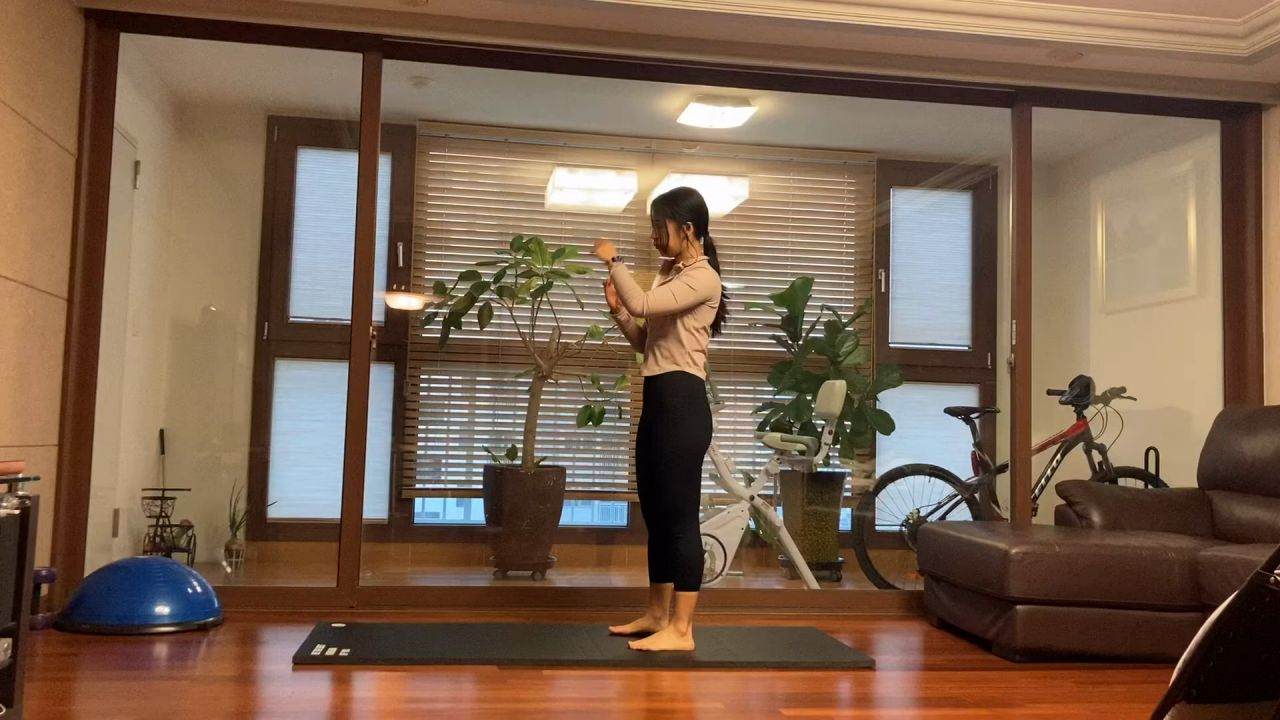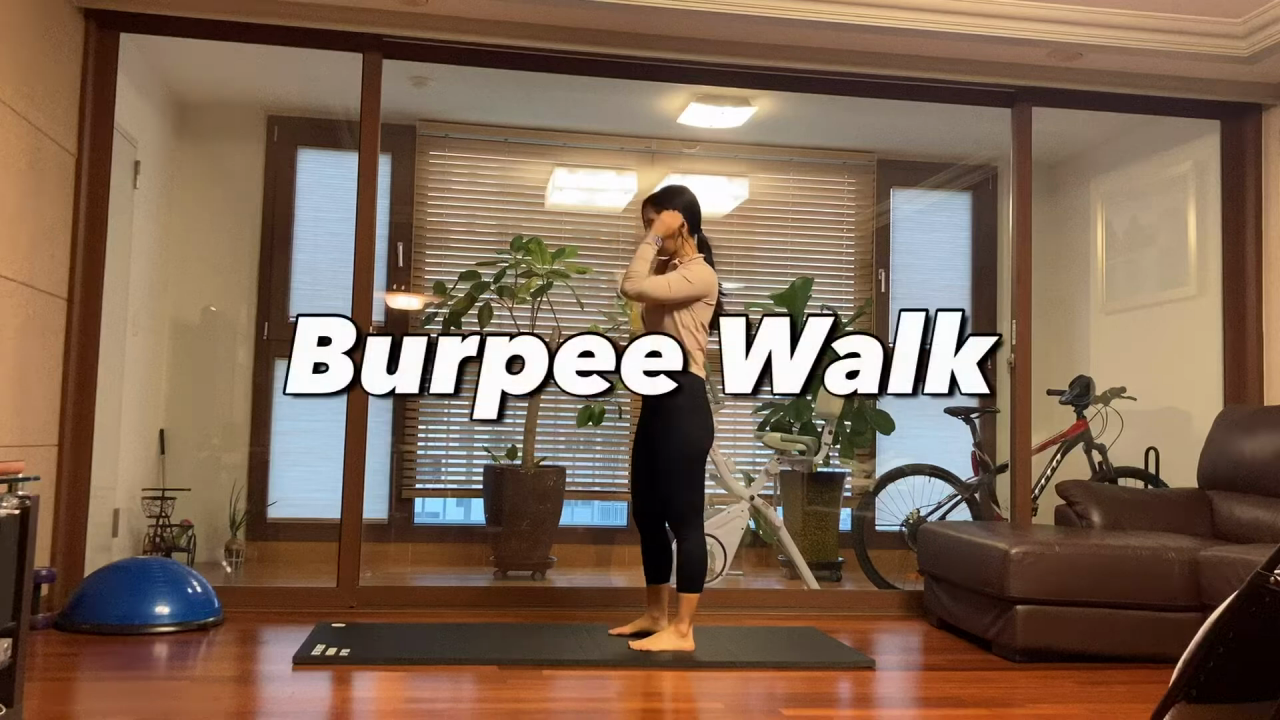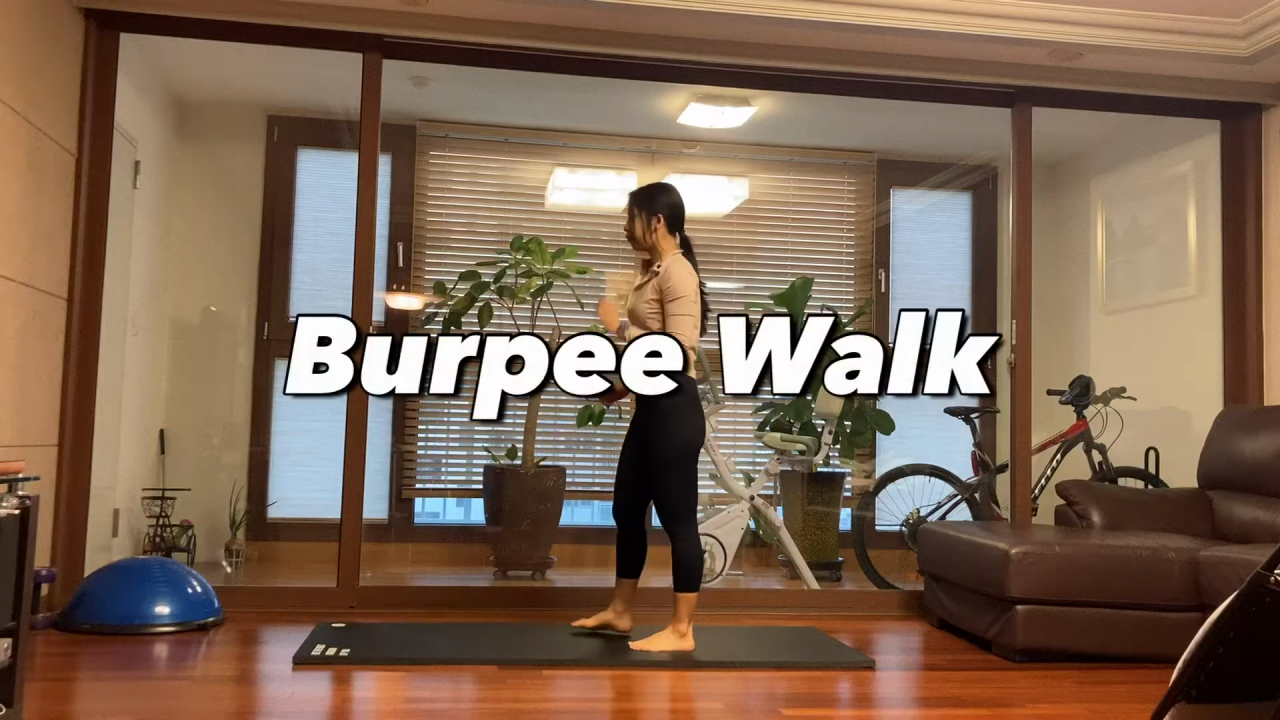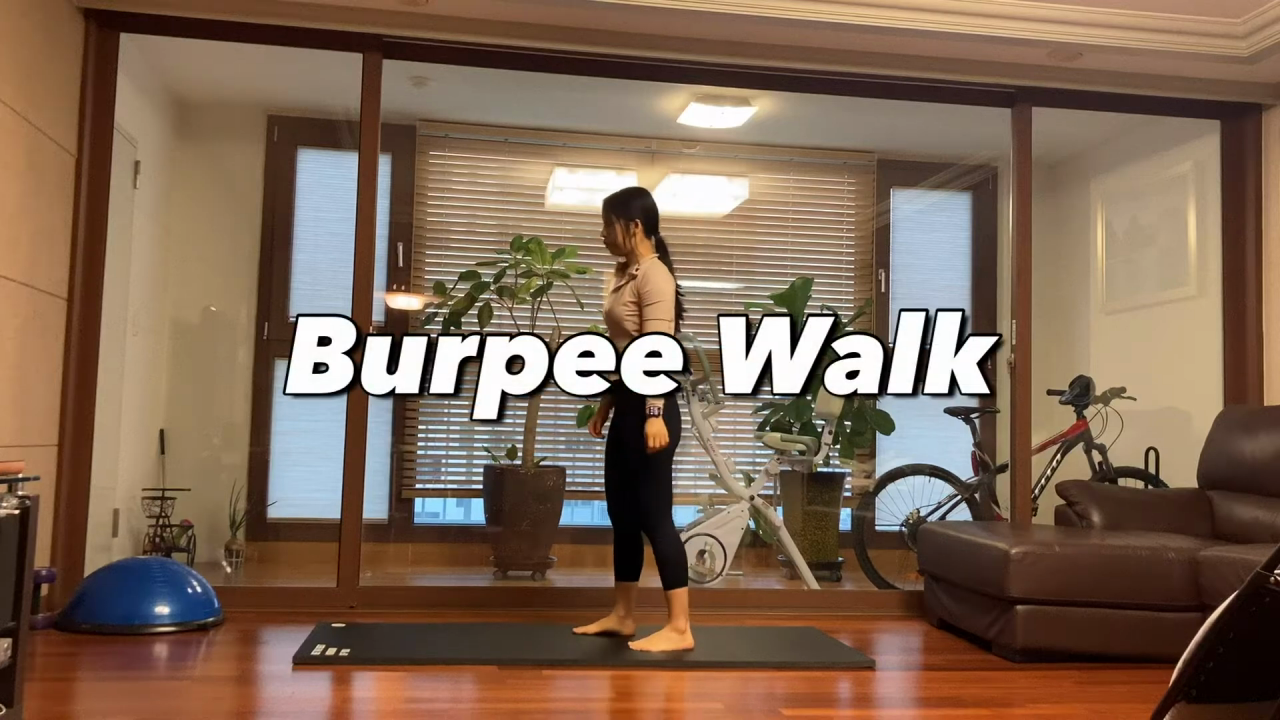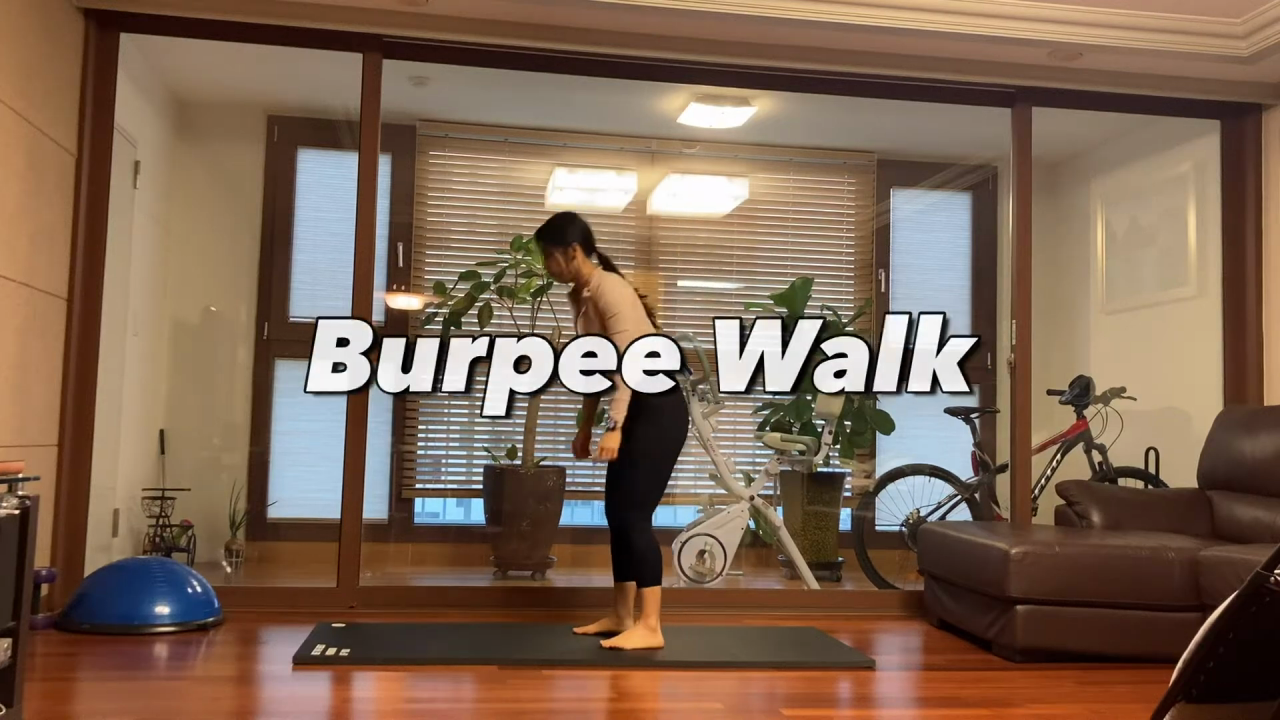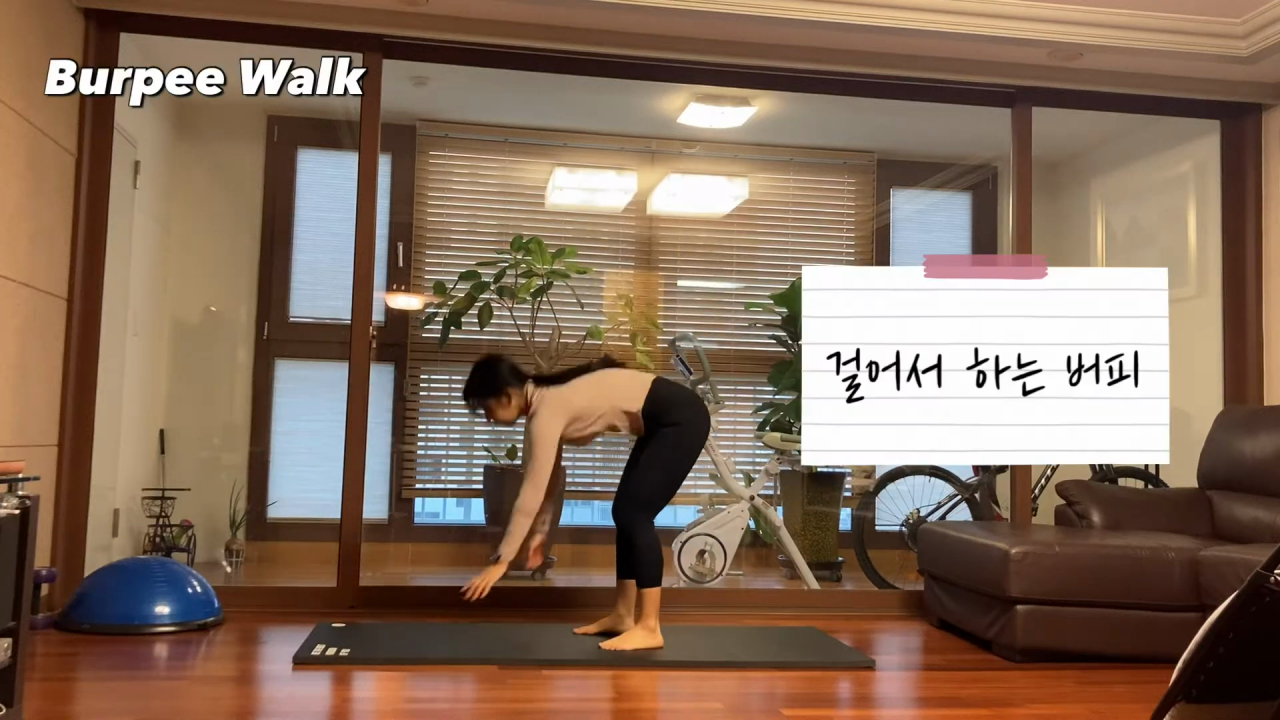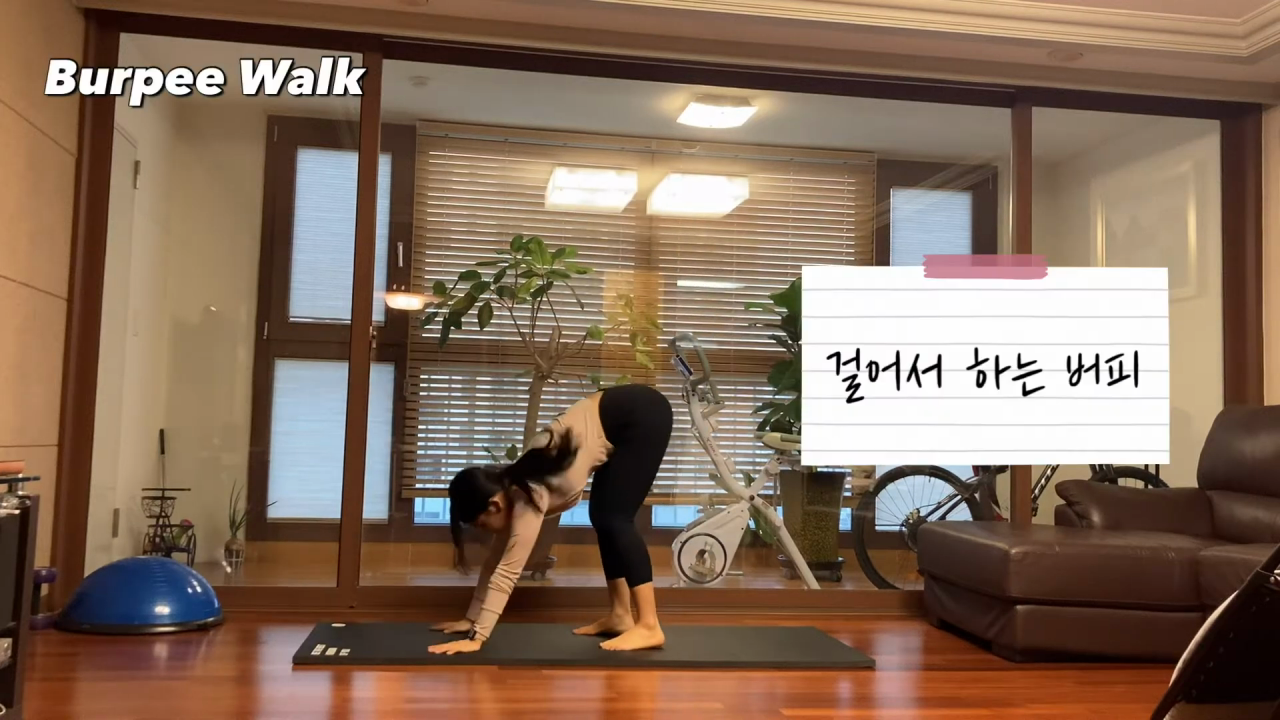
dt=0.4s
person 1, frame 1
left shoulder: (703, 278)
right shoulder: (670, 273)
left elbow: (641, 303)
right elbow: (647, 341)
left wrist: (614, 261)
right wrist: (617, 310)
left hip: (682, 403)
right hip: (658, 402)
left knee: (680, 518)
right knee: (656, 515)
left ankle: (681, 629)
right ankle: (657, 614)
person 1, frame 2
left shoulder: (699, 274)
right shoulder: (670, 272)
left elbow: (632, 286)
left wrist: (656, 241)
left hip: (683, 405)
right hip: (656, 404)
left knee: (684, 519)
right knee: (648, 516)
left ankle: (682, 630)
right ankle: (656, 616)
person 1, frame 3
left shoulder: (678, 274)
right shoulder: (651, 271)
left elbow: (677, 350)
left wrist: (619, 327)
right wrist: (622, 380)
left hip: (675, 407)
right hip: (649, 406)
left knee: (678, 519)
right knee: (627, 511)
left ankle: (681, 631)
right ankle: (620, 611)
person 1, frame 4
left shoulder: (654, 276)
right shoulder: (625, 275)
left wrist: (656, 415)
right wrist: (605, 406)
left hip: (648, 407)
right hip: (627, 406)
left knee: (654, 518)
right knee: (622, 514)
left ankle: (679, 628)
right ankle: (622, 615)
person 1, frame 5
left shoulder: (607, 289)
right shoulder: (581, 297)
left wrist: (614, 427)
right wrist: (585, 427)
left hip: (658, 408)
right hip: (640, 409)
left knee: (633, 511)
right knee: (618, 511)
left ankle: (649, 627)
right ankle: (621, 616)
person 1, frame 6
left shoulder: (547, 411)
right shoulder: (544, 403)
left elbow: (532, 492)
right elbow: (541, 487)
left wrist: (501, 560)
right wrist: (537, 536)
left hip: (681, 418)
right hip: (664, 422)
left knee: (634, 511)
right knee: (626, 510)
left ankle: (649, 628)
right ankle: (623, 615)
person 1, frame 7
left shoulder: (528, 498)
right shoulder: (507, 489)
left elbow: (507, 574)
right elbow: (496, 561)
left wrist: (477, 637)
right wrist: (473, 618)
left hip: (643, 414)
right hip: (620, 414)
left knee: (614, 519)
right knee: (603, 518)
left ankle: (649, 627)
right ankle: (621, 615)
